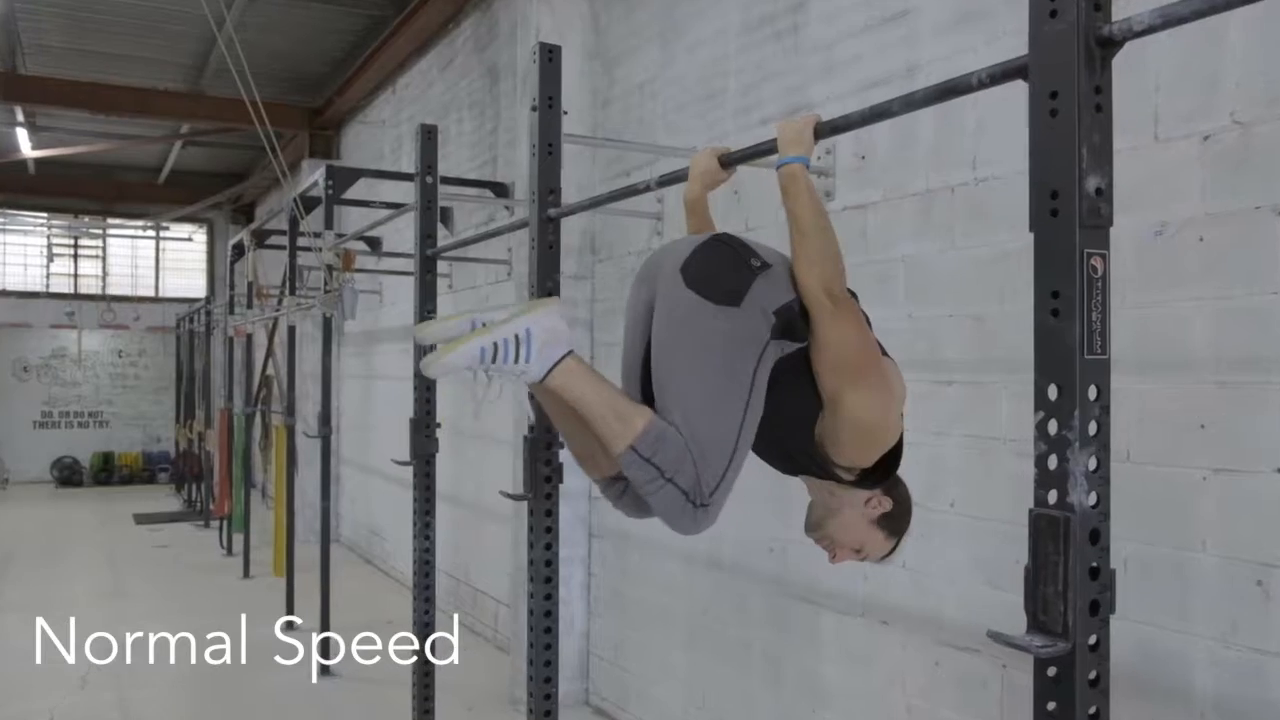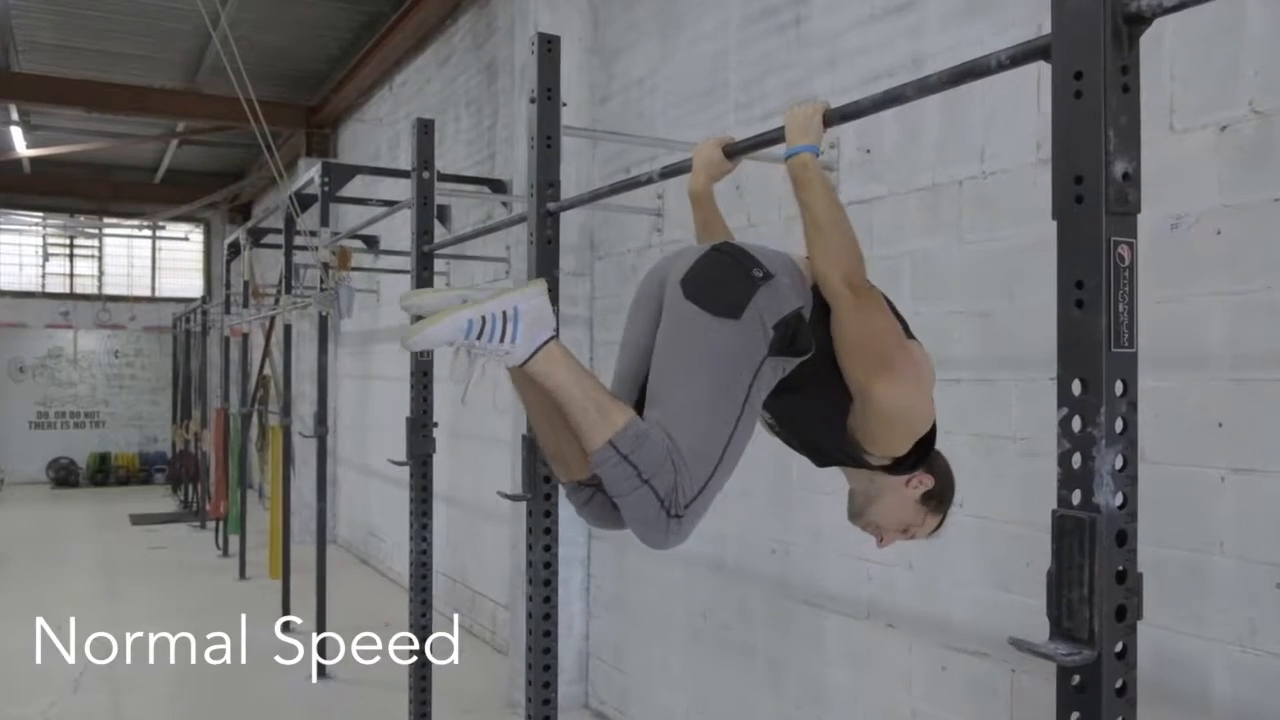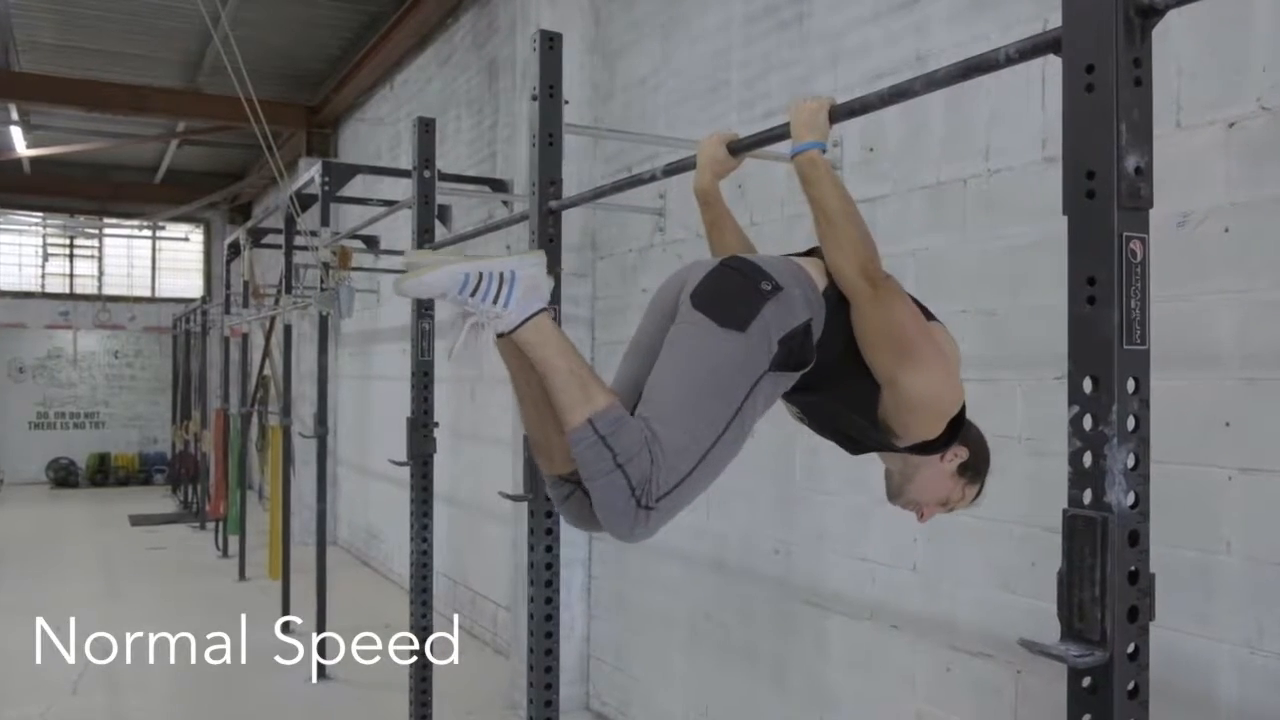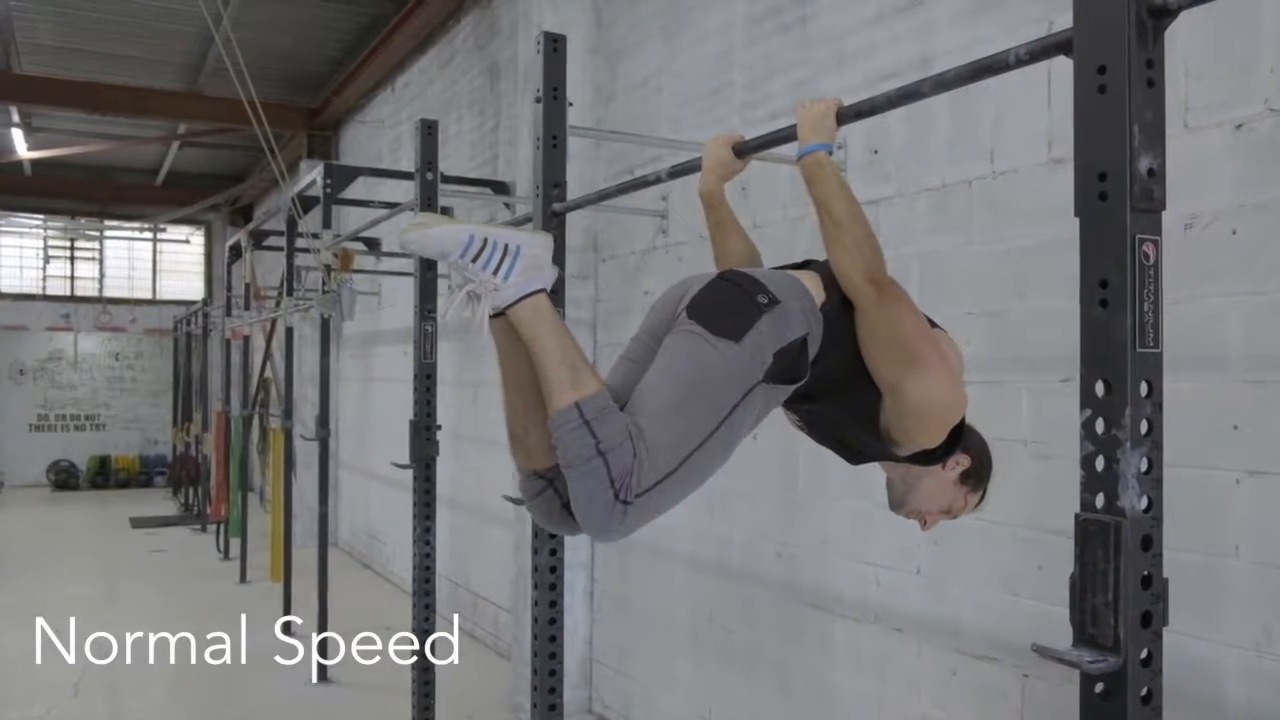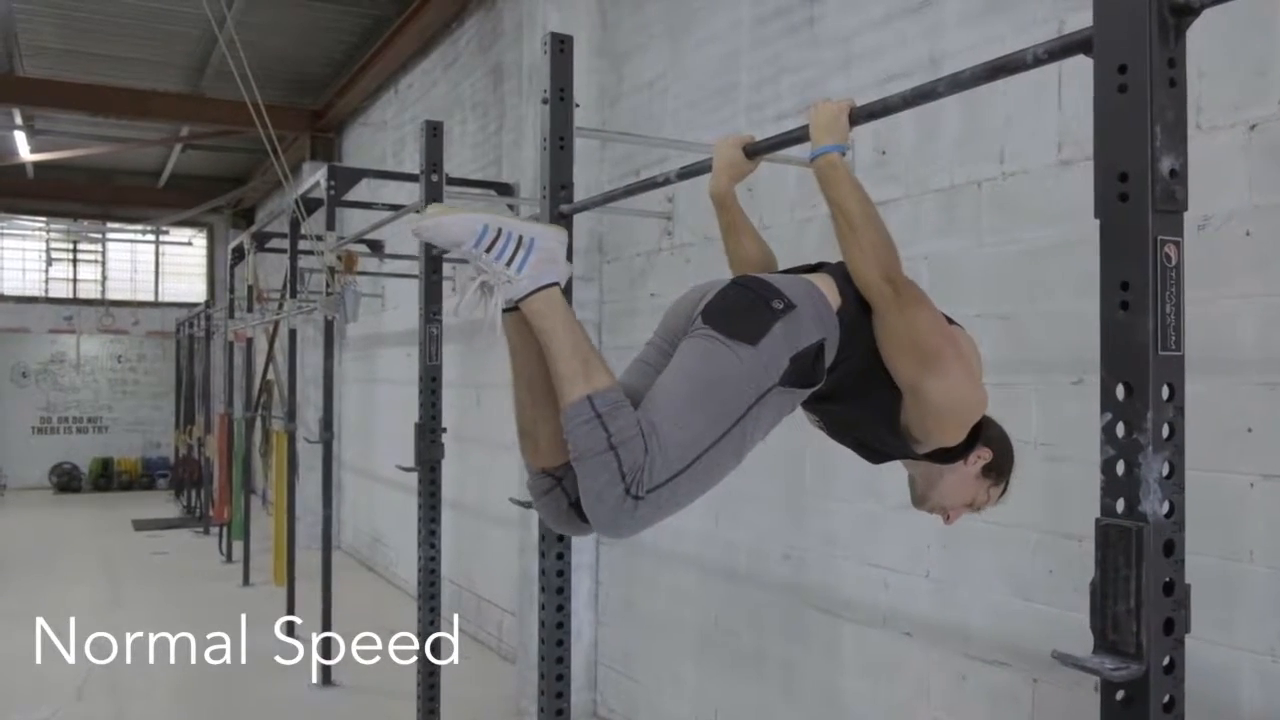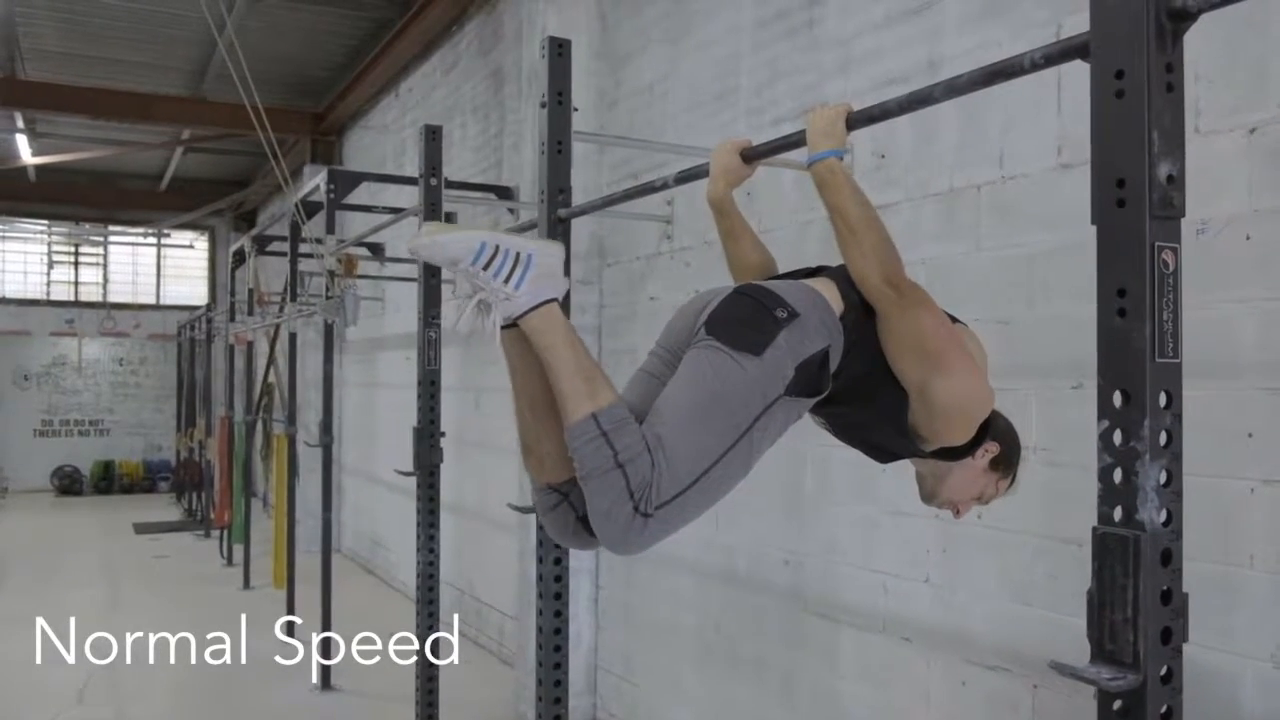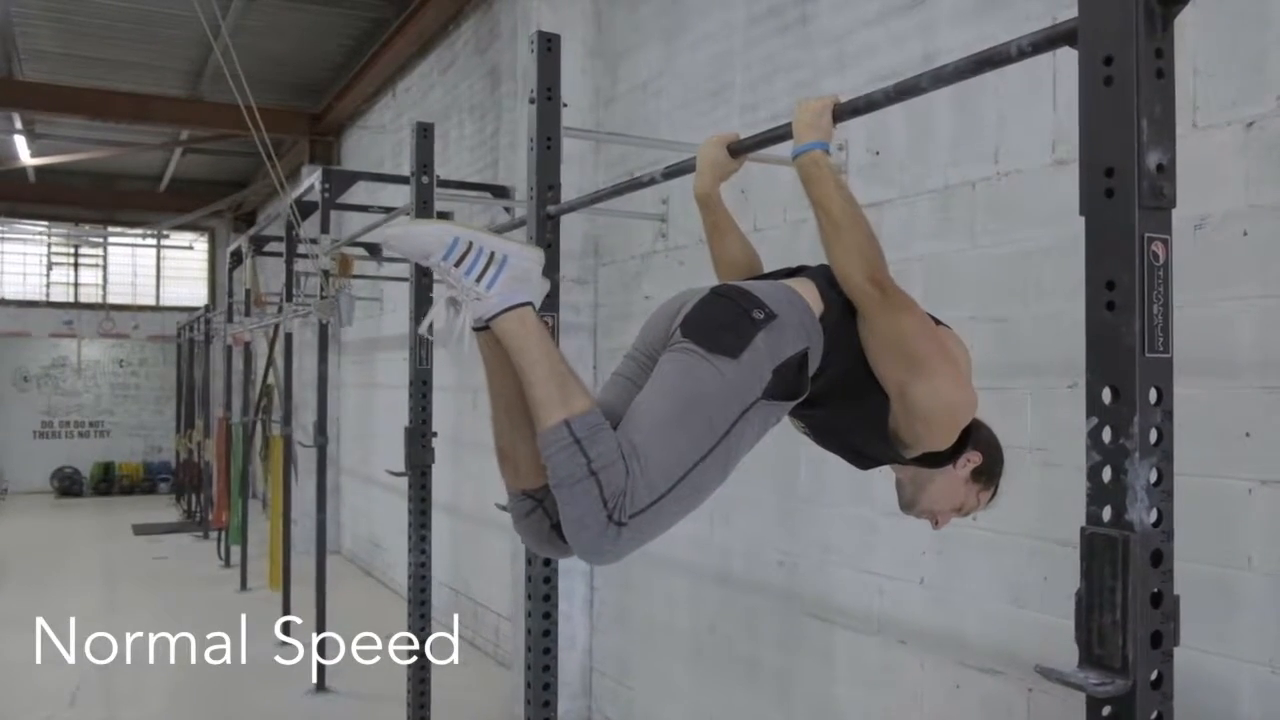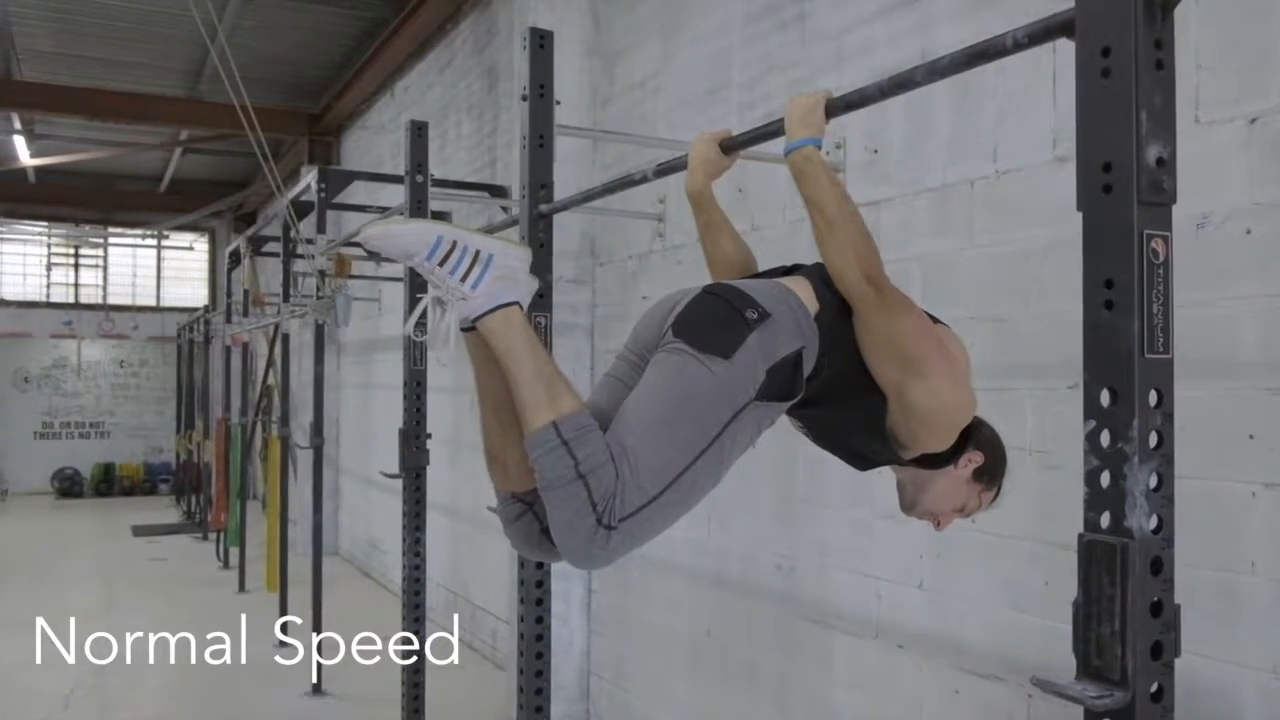
dt=0.5s
person 1, frame 1
right shoulder: (868, 430)
left wrist: (697, 195)
left hip: (673, 267)
right hip: (728, 290)
left knee: (636, 491)
left ankle: (531, 349)
right ankle: (543, 352)
person 1, frame 2
right shoulder: (899, 414)
right elbow: (848, 289)
left hip: (691, 277)
right hip: (736, 302)
left knee: (605, 501)
right knee: (661, 515)
left ankle: (510, 329)
right ankle: (528, 338)
person 1, frame 3
right shoulder: (930, 400)
right elbow: (865, 280)
right wrist: (809, 152)
left hip: (703, 289)
right hip: (754, 316)
left knee: (584, 501)
right knee: (630, 505)
left ankle: (508, 305)
right ankle: (520, 308)
person 1, frame 4
right shoulder: (934, 406)
right elbow: (870, 285)
right wrist: (815, 155)
left hip: (709, 305)
right hip: (754, 327)
left knee: (559, 504)
right knee: (609, 504)
left ankle: (507, 294)
right ankle: (520, 285)
person 1, frame 5
right shoulder: (954, 404)
right elbow: (887, 286)
right wrist: (827, 156)
left hip: (716, 309)
right hip: (769, 335)
left knee: (566, 503)
right knee: (618, 501)
left ankle: (520, 289)
right ankle: (532, 278)
person 1, frame 6
left shoulder: (882, 413)
right shoulder: (962, 402)
right elbow: (890, 290)
right wrist: (825, 161)
left hip: (726, 317)
right hip: (774, 339)
left knee: (573, 518)
left ankle: (516, 306)
right ankle: (528, 293)
person 1, frame 7
right shoulder: (944, 408)
right elbow: (872, 288)
right wrist: (811, 153)
left hip: (700, 317)
right hip: (753, 344)
left knee: (546, 526)
right knee: (599, 525)
left ankle: (494, 306)
right ankle: (505, 296)
person 1, frame 8
left shoulder: (861, 419)
right shoulder: (942, 407)
right elbow: (868, 288)
right wrist: (803, 151)
left hip: (697, 317)
right hip: (745, 341)
left knee: (537, 531)
right knee: (589, 532)
left ankle: (482, 308)
right ankle: (491, 298)
